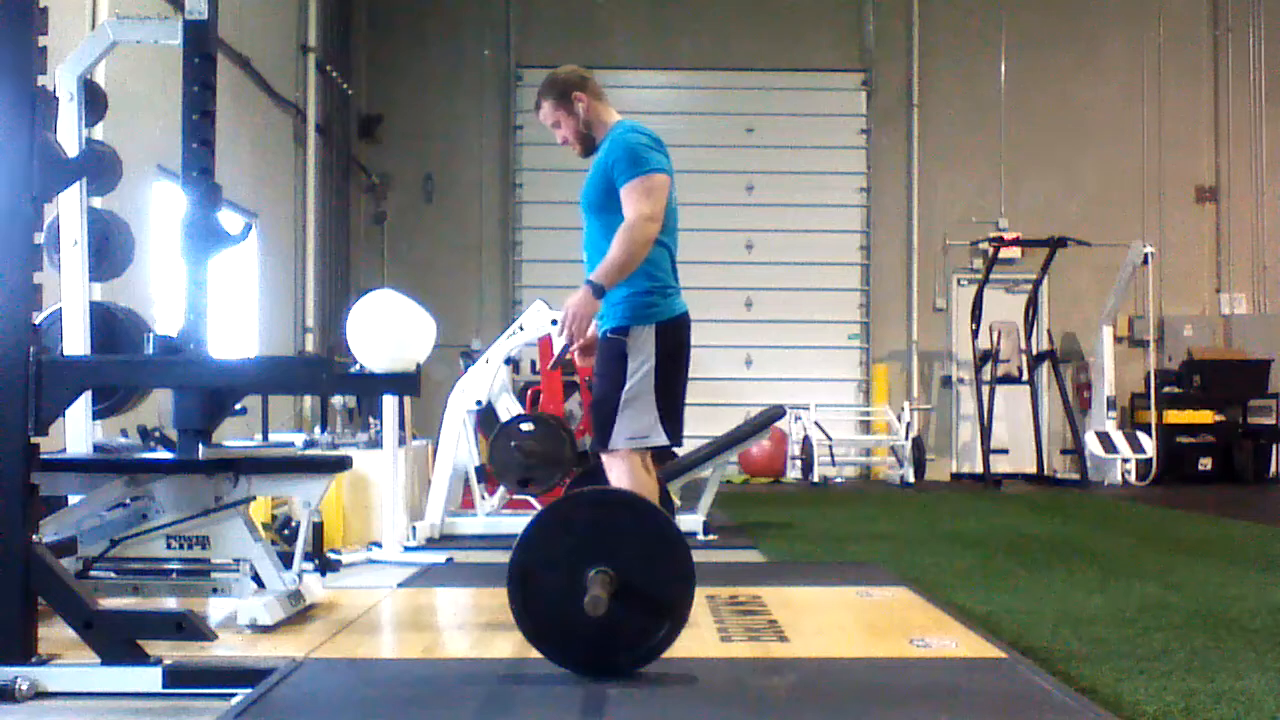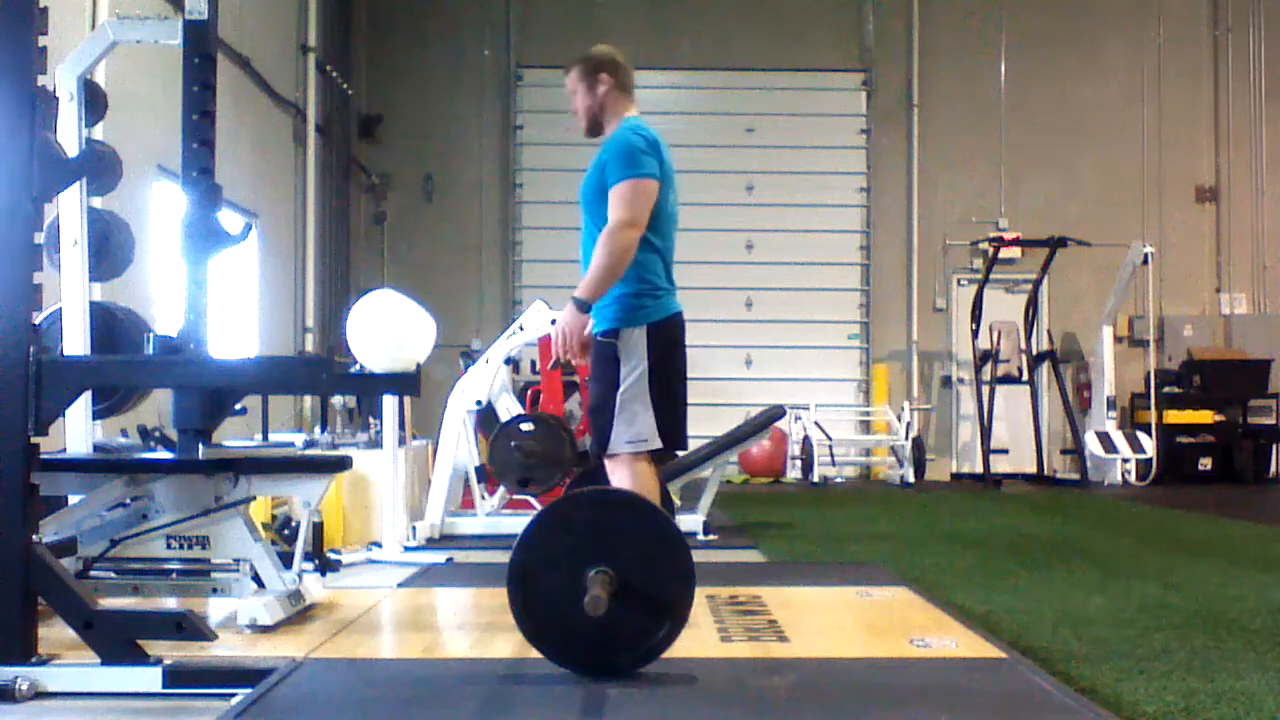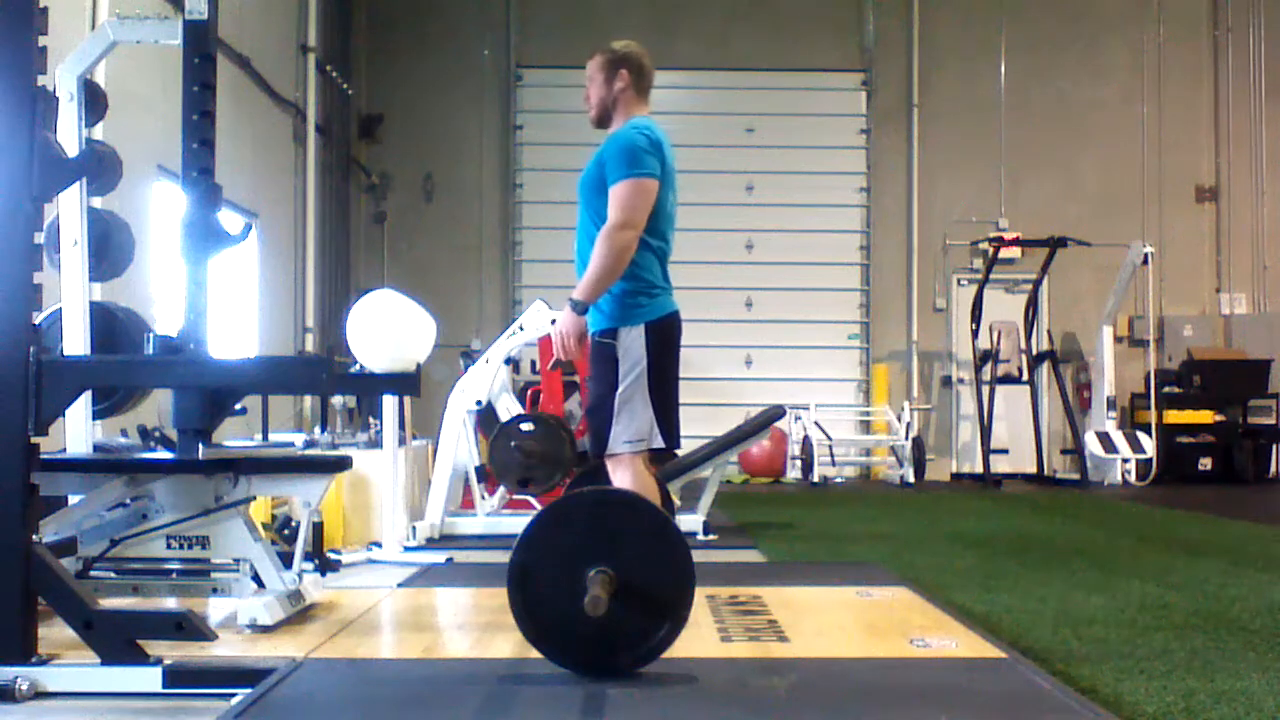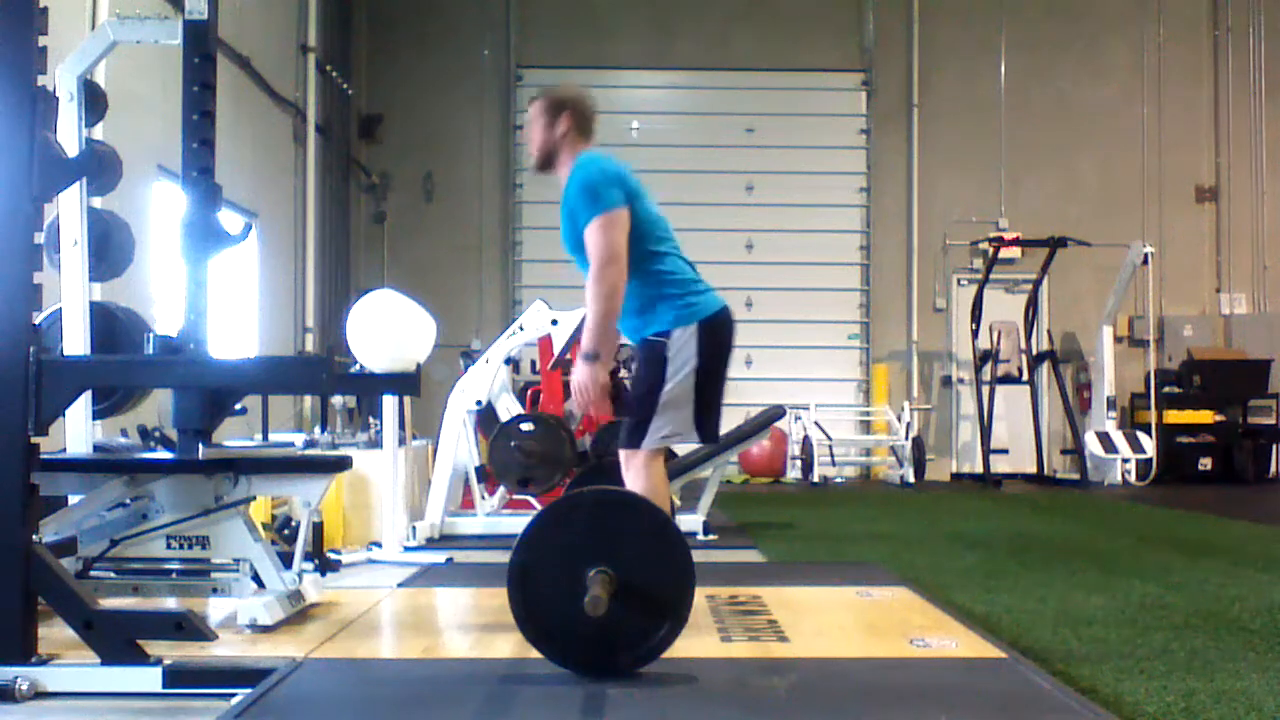
dt=0.4s
person 1, frame 1
left shoulder: (631, 143)
right shoulder: (613, 154)
left elbow: (644, 223)
left wrist: (592, 289)
right wrist: (597, 324)
left hip: (642, 322)
right hip: (633, 321)
left knee: (621, 448)
right knee: (627, 449)
person 1, frame 2
left shoulder: (629, 141)
right shoulder: (628, 145)
left elbow: (625, 231)
left wrist: (579, 305)
right wrist: (598, 319)
left hip: (635, 323)
right hip: (636, 319)
left knee: (624, 452)
right knee: (631, 451)
person 1, frame 3
left shoulder: (632, 140)
right shoulder: (633, 143)
left elbow: (623, 232)
left wrist: (577, 305)
right wrist: (591, 312)
left hip: (631, 324)
right hip: (632, 321)
left knee: (626, 453)
right knee: (626, 452)
person 1, frame 4
left shoulder: (587, 176)
right shoulder: (595, 174)
left elbow: (610, 269)
right elbow: (612, 270)
left wrist: (590, 357)
right wrist: (598, 355)
left hip: (681, 325)
right hip: (681, 324)
left knee: (639, 451)
right knee: (641, 450)
